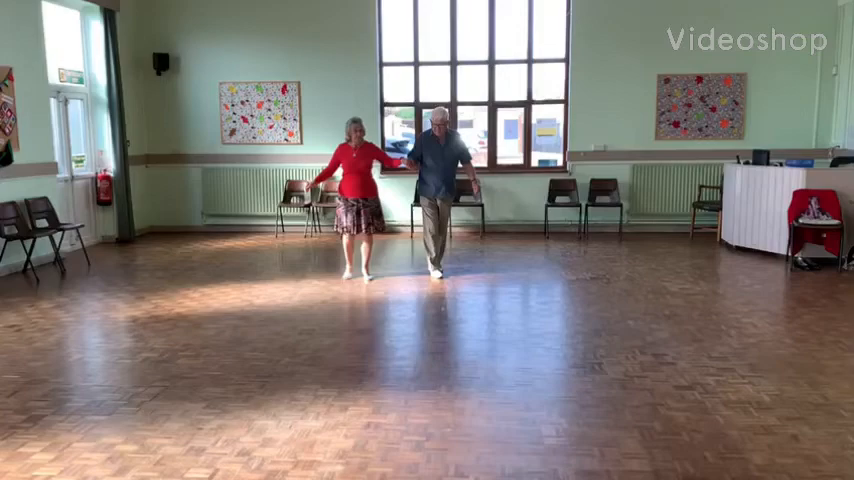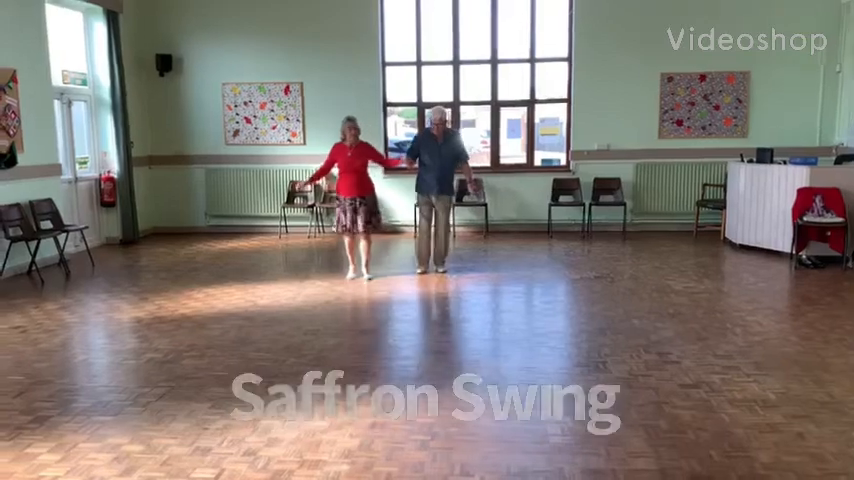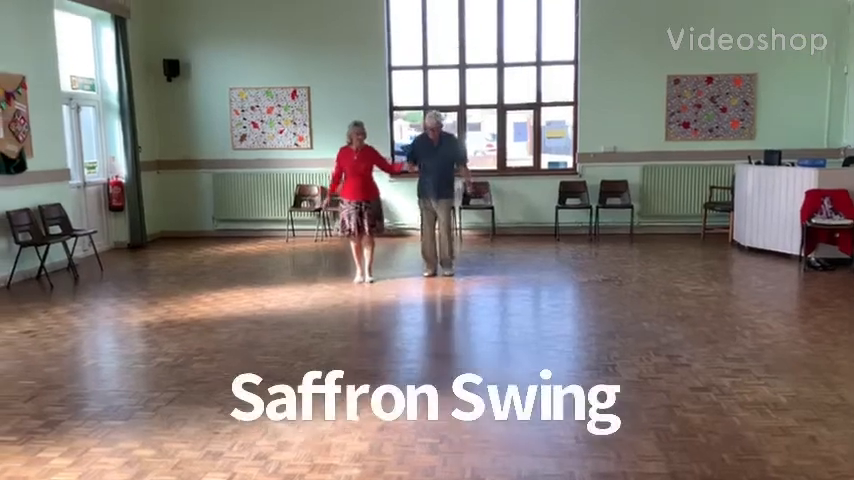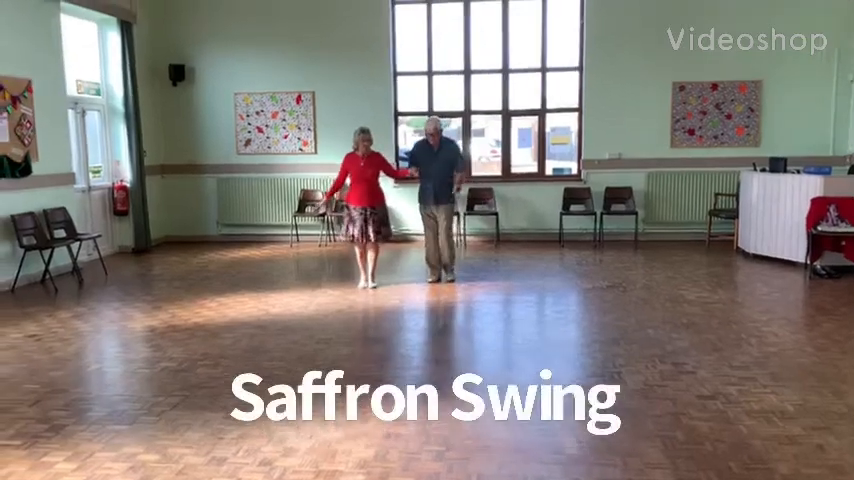
dt=0.4s
person 1, frame 1
left shoulder: (455, 138)
right shoulder: (424, 139)
left elbow: (466, 162)
right elbow: (414, 161)
left wrist: (473, 180)
right wrist: (409, 163)
left hip: (447, 191)
right hip: (428, 191)
left knee: (442, 229)
right knee: (430, 229)
left ankle: (437, 262)
right ankle: (433, 265)
person 1, frame 2
left shoulder: (454, 137)
right shoulder: (421, 137)
left elbow: (463, 162)
right elbow: (411, 158)
left wrist: (470, 180)
right wrist: (409, 162)
left hip: (445, 190)
right hip: (424, 189)
left knee: (442, 227)
right knee: (424, 227)
left ankle: (440, 262)
right ankle: (422, 263)
person 1, frame 3
left shoulder: (452, 141)
right shoulder: (418, 142)
left elbow: (461, 164)
right elbow: (411, 162)
left wrist: (467, 180)
right wrist: (411, 165)
left hip: (445, 193)
right hip: (425, 193)
left knee: (445, 229)
right knee: (427, 231)
left ankle: (447, 264)
right ankle: (430, 266)
person 1, frame 4
left shoulder: (451, 146)
right shoulder: (419, 147)
left elbow: (459, 170)
right elbow: (412, 167)
left wrist: (457, 185)
right wrist: (414, 170)
left hip: (445, 199)
right hip: (426, 199)
left knee: (446, 235)
right knee: (430, 236)
left ankle: (449, 269)
right ankle: (434, 271)
person 2, frame 1
left shoulder: (370, 148)
right shoulder: (341, 149)
left elbow: (389, 161)
right elbow: (330, 169)
left wrist: (403, 161)
right wrist: (316, 181)
left hip: (367, 196)
right hip: (347, 197)
left knee: (367, 233)
right knee: (347, 233)
left ankle: (365, 268)
right ankle: (348, 267)
person 2, frame 2
left shoulder: (365, 147)
right shoulder: (337, 148)
left elbow: (384, 161)
right elbow: (325, 168)
left wrist: (399, 161)
right wrist: (309, 181)
left hip: (364, 195)
right hip: (345, 195)
left knee: (364, 231)
right knee: (348, 233)
left ankle: (365, 267)
right ankle: (352, 267)
person 2, frame 3
left shoulder: (371, 152)
right shoulder: (343, 152)
left elbow: (388, 167)
right elbow: (337, 176)
left wrist: (403, 166)
right wrist: (329, 195)
left hip: (369, 198)
right hip: (349, 199)
left knee: (369, 235)
right knee: (354, 236)
left ankle: (369, 270)
right ankle: (359, 270)
person 2, frame 4
left shoulder: (377, 157)
right shoulder: (349, 158)
left elbow: (393, 173)
right elbow: (340, 180)
left wrist: (408, 172)
right wrist: (328, 197)
left hip: (375, 204)
right hip: (355, 205)
left knee: (373, 241)
right knee: (358, 242)
left ankle: (371, 276)
right ankle: (363, 276)
